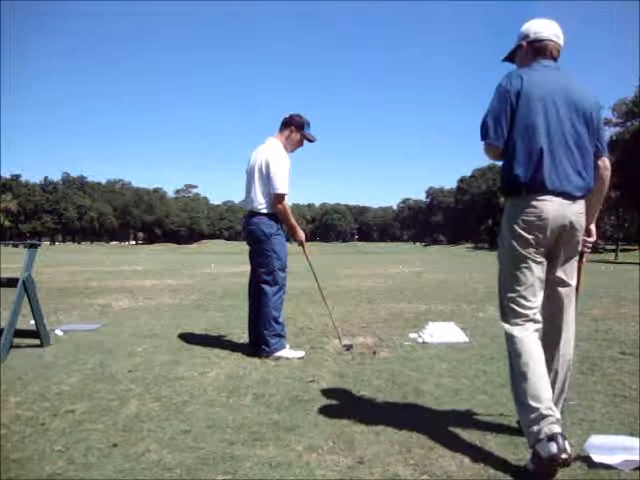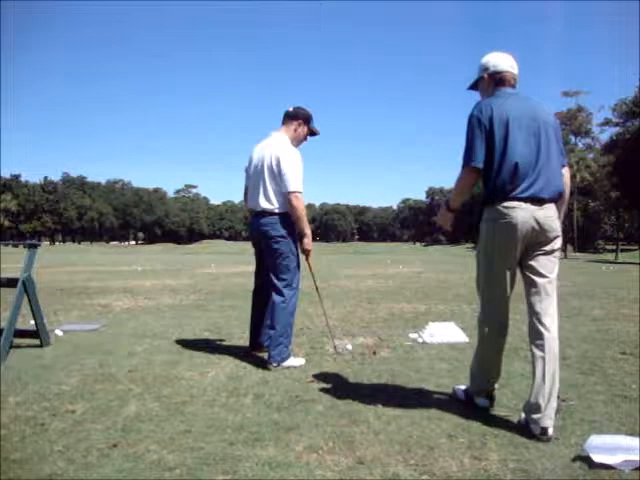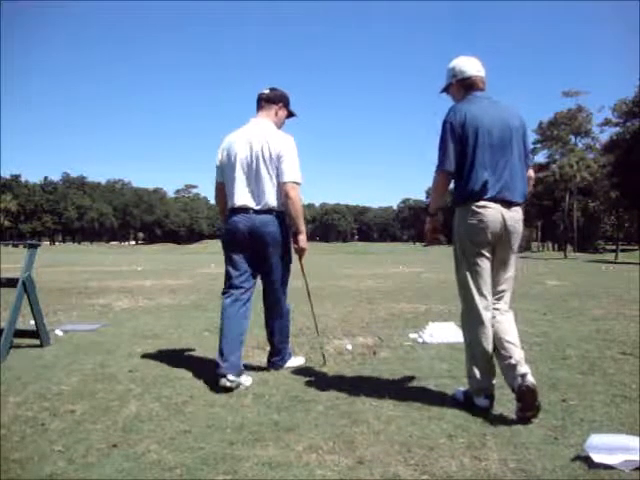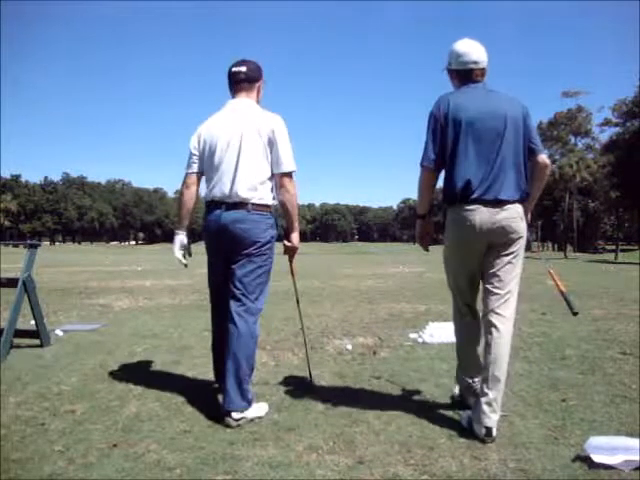
dt=0.7s
person 1, frame 1
left shoulder: (515, 84)
right shoulder: (585, 98)
left elbow: (493, 150)
right elbow: (602, 168)
right wrist: (590, 219)
left hip: (530, 208)
right hip: (572, 211)
left knee: (521, 318)
right knee: (561, 319)
left ankle: (547, 431)
right ankle: (547, 422)
person 1, frame 2
left shoulder: (485, 109)
right shoulder: (545, 115)
left elbow: (473, 171)
right elbow: (564, 175)
left wrist: (450, 208)
left hip: (506, 213)
right hip: (547, 215)
left knee: (494, 309)
right knee: (545, 314)
left ankle: (481, 391)
right ankle: (541, 417)
person 1, frame 3
left shoulder: (457, 114)
right shoulder: (514, 117)
left elbow: (445, 174)
right elbow: (529, 175)
left wrist: (432, 214)
left hip: (474, 213)
right hip: (512, 214)
left knee: (478, 305)
right knee: (501, 303)
left ankle: (481, 390)
right ankle: (521, 375)
person 1, frame 4
left shoulder: (446, 106)
right shoulder: (515, 107)
left elbow: (430, 169)
right elbow: (542, 163)
left wrist: (422, 216)
right wrist: (527, 206)
left hip: (465, 215)
right hip: (510, 216)
left knee: (465, 307)
right knee: (500, 313)
left ankle: (470, 388)
right ankle: (486, 414)
person 2, frame 1
left shoulder: (260, 151)
right shoulder: (278, 155)
right elbow: (278, 201)
right wrist: (295, 229)
left hip: (253, 220)
right hip: (268, 224)
left knee: (260, 283)
right knee: (273, 284)
left ankle: (258, 340)
right ankle: (272, 344)
person 2, frame 2
left shoulder: (259, 149)
right shoulder: (288, 152)
left elbow: (248, 193)
right elbow: (294, 198)
right wrist: (306, 233)
left hip: (257, 222)
right hip: (278, 225)
left knee: (263, 285)
right knee: (285, 288)
left ankle: (258, 340)
right ankle: (279, 354)
person 2, frame 3
left shoulder: (229, 141)
right shoulder: (281, 140)
left elbow: (220, 192)
right elbow: (290, 191)
left wrist: (228, 224)
right wrist: (300, 231)
left hip: (237, 222)
right hip: (271, 223)
left knee: (235, 293)
right knee: (276, 294)
left ankle: (229, 369)
right ankle: (279, 356)
person 2, frame 4
left shoulder: (207, 126)
right shoulder: (270, 122)
left elbow: (189, 184)
right elbow: (285, 183)
left wrist: (181, 230)
right wrist: (294, 228)
left hip: (215, 219)
right hip: (254, 220)
left knee: (222, 306)
right knee: (244, 308)
left ankle: (226, 383)
right ankle: (237, 401)
